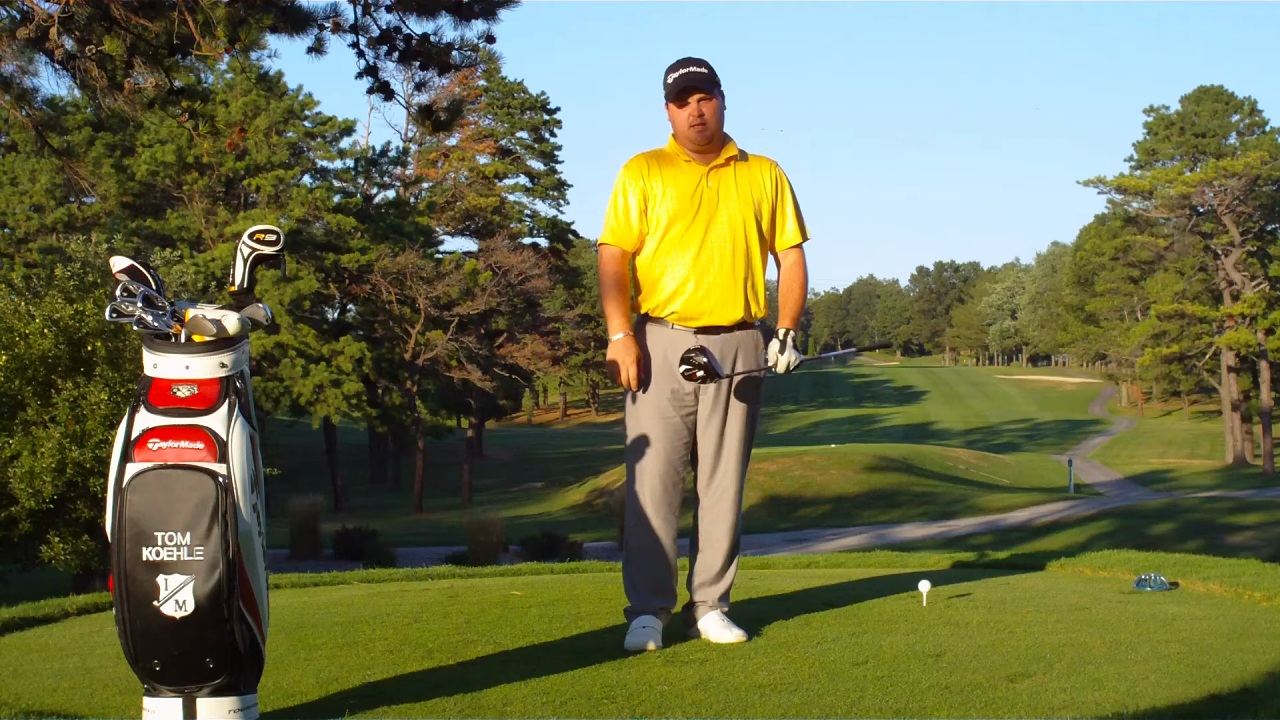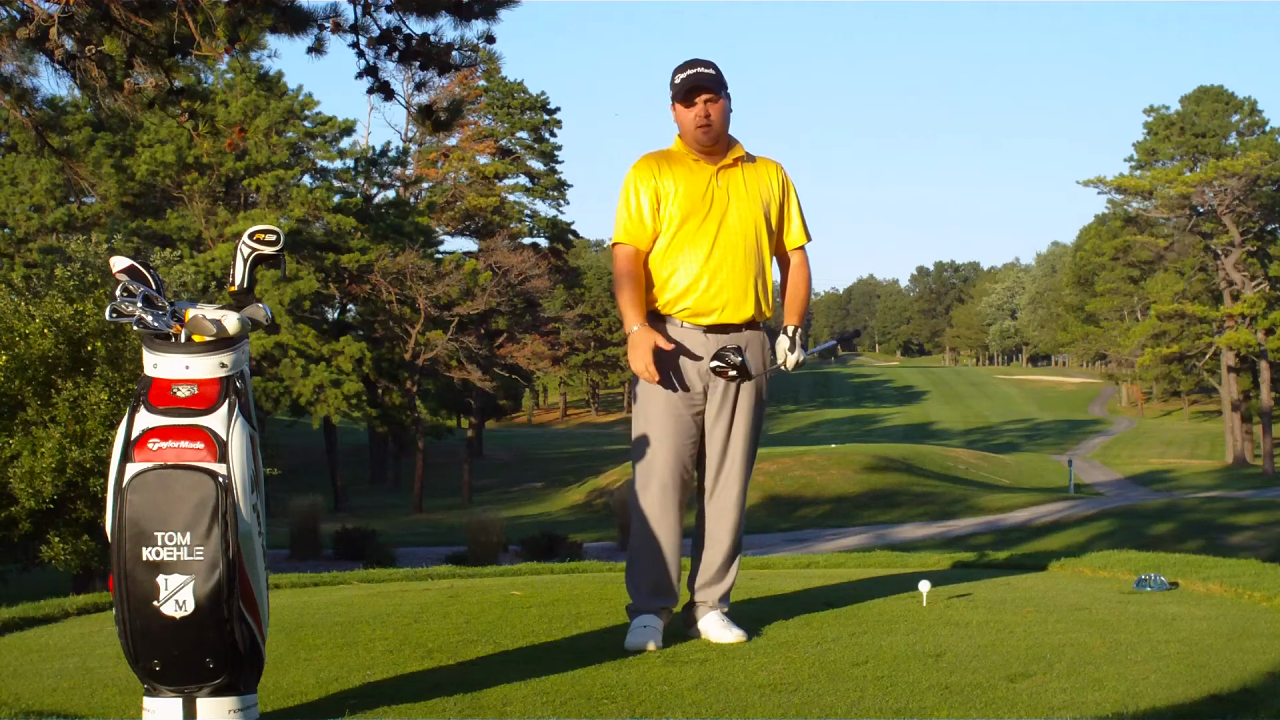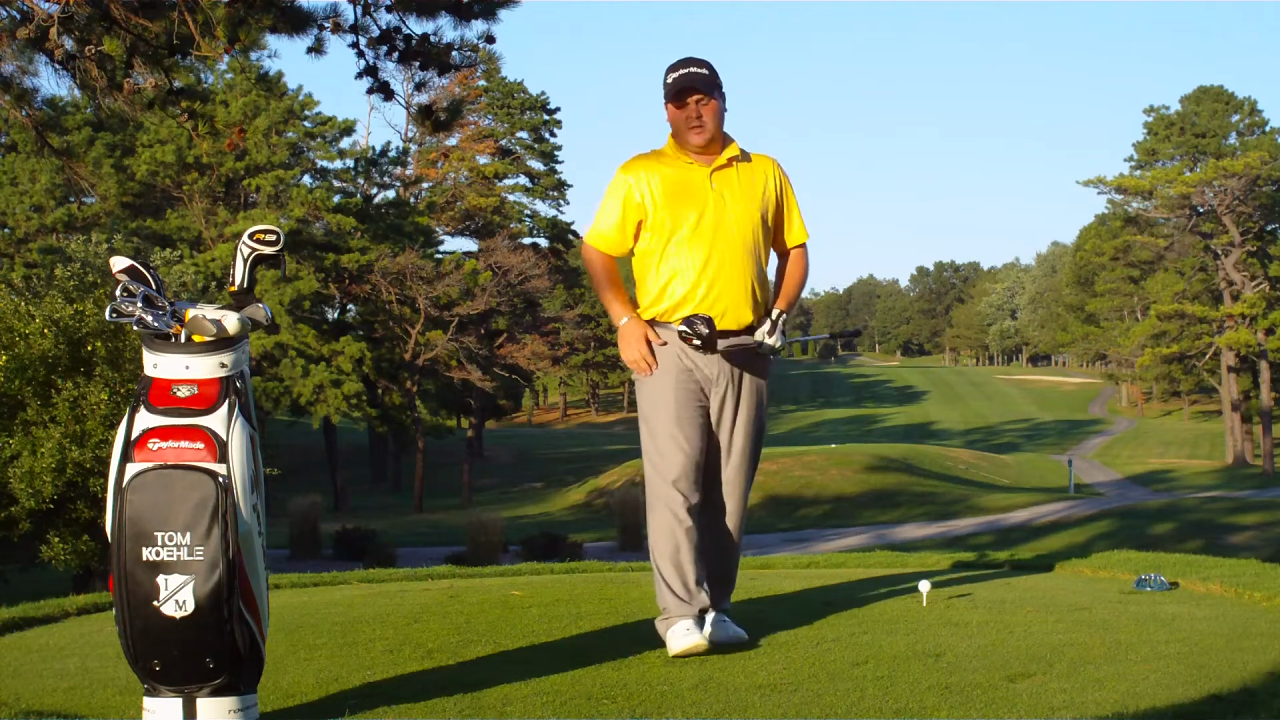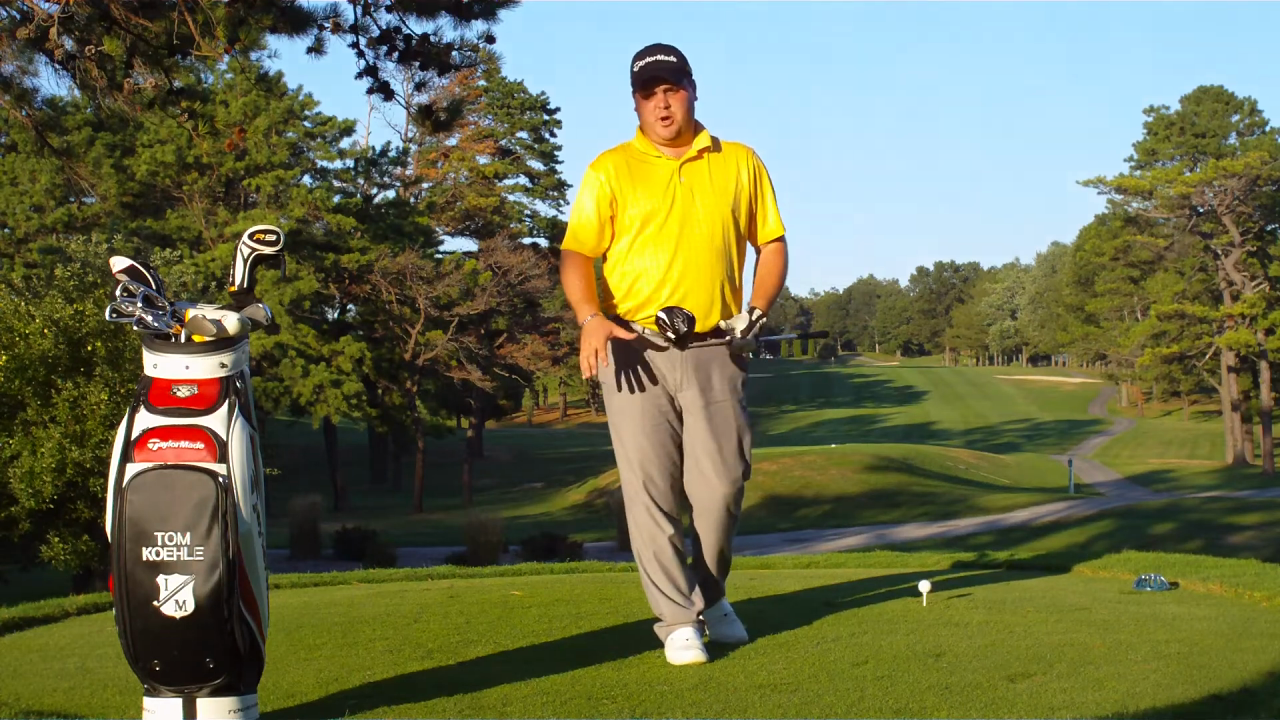
dt=1s
person 1, frame 1
left shoulder: (765, 176)
right shoulder: (642, 172)
left elbow: (791, 257)
right elbow: (613, 255)
left wrist: (786, 331)
right wrist: (620, 333)
left hip: (738, 347)
right hip: (661, 343)
left knee: (723, 481)
right knee: (654, 477)
left ankle: (710, 604)
right ankle: (649, 608)
person 1, frame 2
left shoulder: (769, 176)
right shoulder: (650, 171)
left elbow: (794, 257)
right elbow: (626, 256)
left wrist: (793, 328)
right wrist: (636, 328)
left hip: (744, 344)
right hip: (670, 342)
left knee: (727, 481)
right knee: (659, 474)
left ankle: (709, 605)
right ankle: (649, 607)
person 1, frame 3
left shoulder: (766, 174)
right shoulder: (640, 175)
left elbow: (794, 250)
right elbow: (596, 250)
left wrist: (778, 314)
right wrist: (624, 319)
left hip: (744, 351)
right hip: (667, 346)
left knee: (730, 484)
right knee: (674, 476)
left ankle: (714, 606)
right ankle: (681, 615)
person 1, frame 4
left shoulder: (741, 164)
right shoulder: (609, 170)
left elbow: (772, 243)
right elbow: (577, 252)
left wrist: (757, 311)
right wrist: (590, 316)
left hip: (716, 350)
right hip: (635, 349)
left knee: (720, 484)
right knee: (651, 489)
left ankle: (711, 596)
right ankle: (679, 620)
